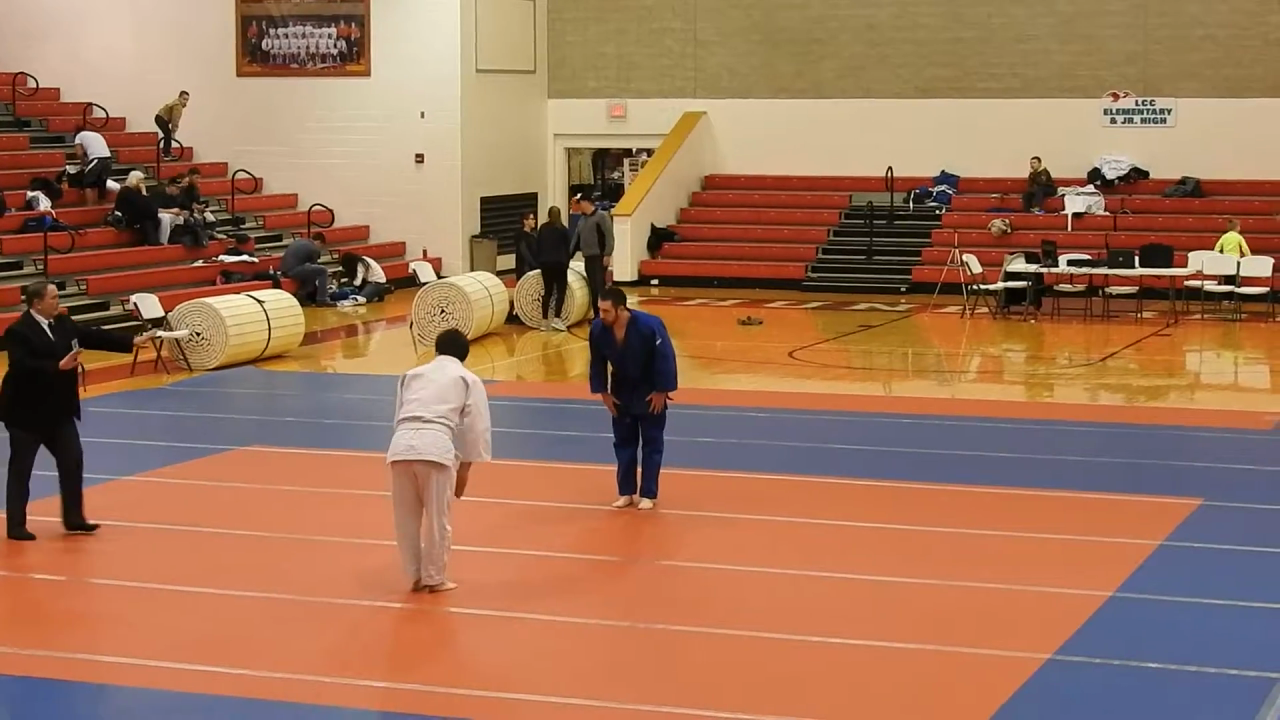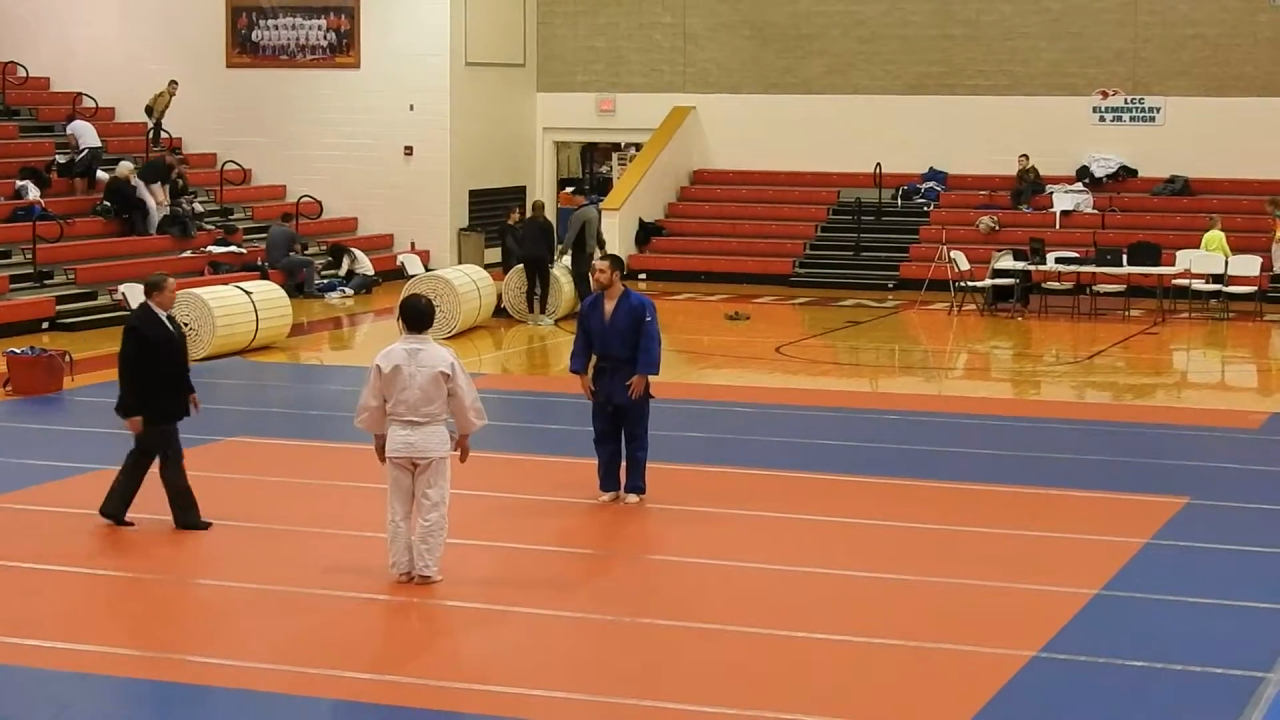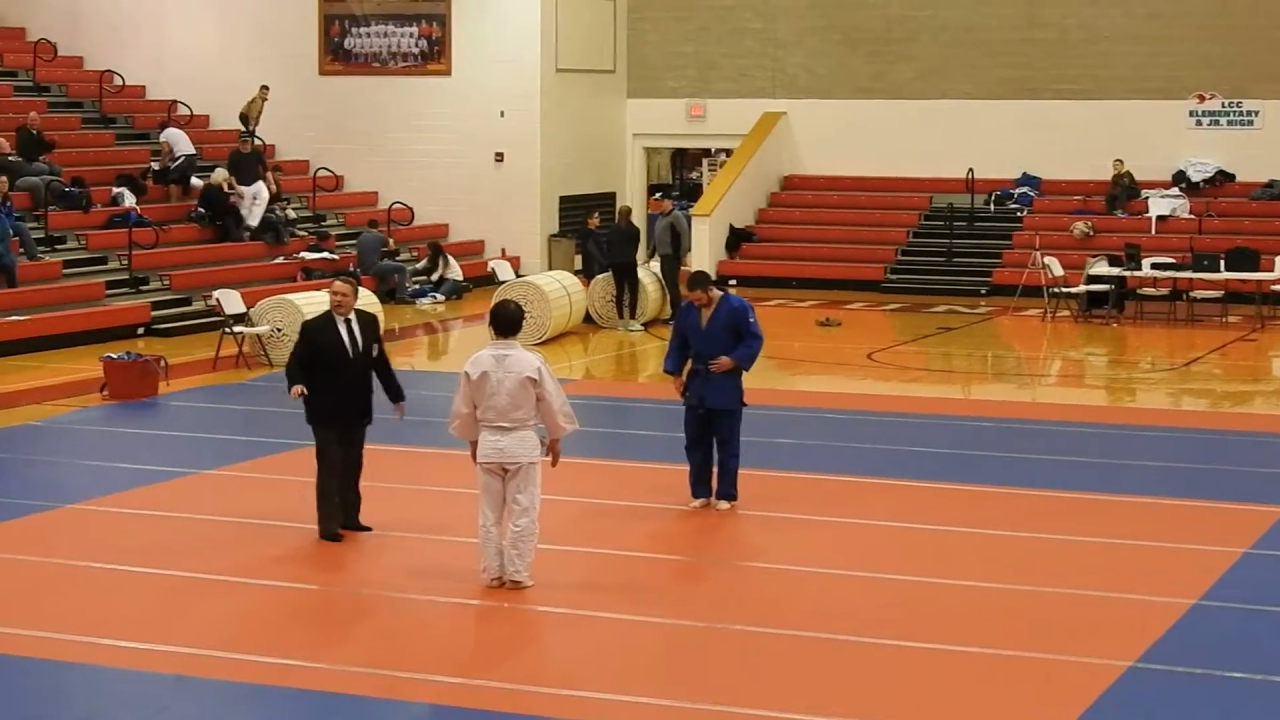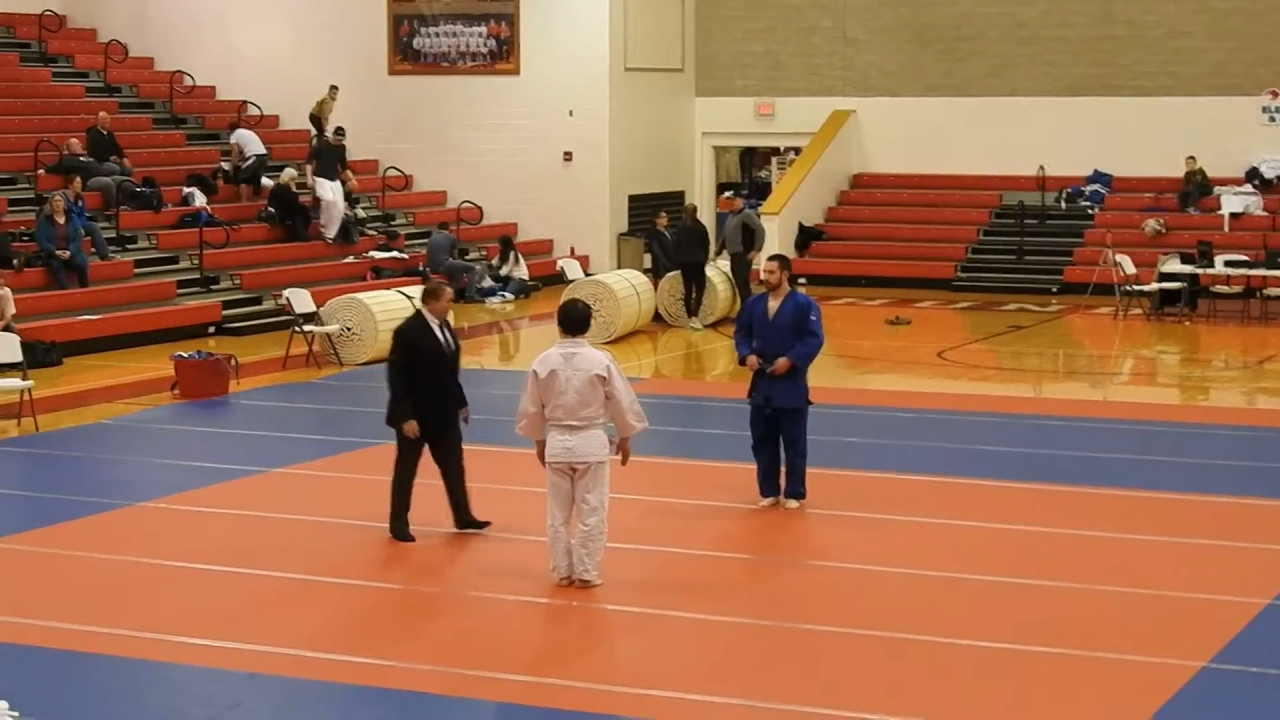
dt=1s
person 1, frame 1
left shoulder: (412, 374)
right shoulder: (469, 379)
right elbow: (476, 427)
right wrist: (465, 468)
left hip: (401, 444)
right hip: (436, 446)
left knee: (406, 518)
right knee: (438, 518)
left ankle: (416, 576)
right ankle: (434, 578)
person 1, frame 2
left shoulder: (386, 357)
right shoulder: (445, 357)
left elbow: (372, 402)
right elbow: (464, 400)
left wrist: (379, 436)
right wrist: (464, 434)
left hip: (397, 438)
right hip: (433, 439)
left knee: (398, 509)
right knee: (432, 509)
left ankle: (402, 568)
right ankle: (426, 569)
person 1, frame 3
left shoulder: (475, 363)
right shoulder: (532, 362)
left elbow: (464, 408)
right elbow: (552, 404)
left wrist: (472, 440)
right wrist: (554, 438)
left hip: (488, 443)
right hip: (523, 444)
left knee: (489, 514)
right knee: (522, 513)
left ankle: (493, 572)
right ankle: (517, 574)
person 1, frame 4
left shoulder: (543, 362)
right shoulder: (600, 360)
left elbow: (531, 407)
right elbow: (621, 401)
left wrist: (539, 441)
right wrist: (624, 437)
left hip: (556, 442)
right hip: (591, 443)
left knee: (557, 513)
right knee: (591, 512)
left ankle: (562, 572)
right ankle: (585, 573)
person 2, frame 1
left shoulder: (63, 323)
left elbow: (93, 337)
right elbow: (23, 365)
left wrist: (131, 342)
right wrist: (58, 366)
left hip: (57, 410)
right hip: (26, 412)
left knee: (72, 459)
left ankle: (73, 517)
person 2, frame 2
left shoulder: (166, 317)
right shoulder: (139, 325)
right elbow: (128, 371)
left wrist: (188, 391)
right wrist: (133, 411)
left hip: (165, 402)
right hip: (151, 405)
left knee: (144, 455)
right knee: (172, 457)
left ankle: (113, 507)
right ankle: (186, 516)
person 2, frame 3
left shoulder: (369, 322)
right shoulder: (313, 328)
left elbow: (380, 361)
right elbow: (295, 363)
left wrist: (396, 394)
right wrist: (296, 383)
left hip: (357, 408)
right hip: (326, 409)
left knee: (353, 463)
right knee: (329, 464)
left ankle: (349, 516)
right ankle: (328, 523)
person 2, frame 4
left shoulder: (444, 325)
right shoulder: (407, 332)
right elbow: (396, 377)
left wrist: (460, 402)
right wrist: (405, 415)
left hip: (445, 412)
right hip: (416, 416)
left knee: (453, 463)
right knee: (406, 468)
left ankle: (463, 516)
right ankle: (398, 524)
person 3, frame 1
left shoulder: (649, 326)
right shoulder: (597, 329)
left elbow: (665, 359)
right elbow: (597, 363)
left wrist: (661, 391)
right wrist: (604, 393)
left hip: (649, 391)
right hip: (621, 390)
left knee: (651, 442)
right knee: (623, 441)
left ankle: (648, 494)
right ankle: (626, 492)
person 3, frame 2
left shoulder: (640, 305)
right shoulder: (589, 305)
left elbow: (650, 342)
right elbow: (582, 342)
left wrist: (642, 375)
right wrist: (583, 373)
left hip: (631, 379)
right hip: (602, 377)
left knee: (635, 437)
right knee: (604, 436)
left ankle: (634, 489)
right ankle: (609, 486)
person 3, frame 3
left shoulder: (738, 308)
right shoulder: (687, 309)
left elbow: (754, 339)
right elbow: (678, 343)
left wrist: (734, 360)
right wrist: (676, 373)
left hip: (725, 384)
right hip: (697, 381)
left knee: (727, 444)
right knee: (696, 441)
left ankle: (725, 494)
right ankle: (701, 493)
person 3, frame 4
left shoulder: (803, 304)
right shoulder: (754, 304)
left elbow: (814, 339)
right elbow: (741, 333)
left wrist: (791, 360)
right wrist: (747, 355)
left hip: (791, 384)
right hip: (762, 382)
left knee: (794, 442)
right knee: (763, 440)
left ankle: (794, 493)
right ankle: (769, 491)
